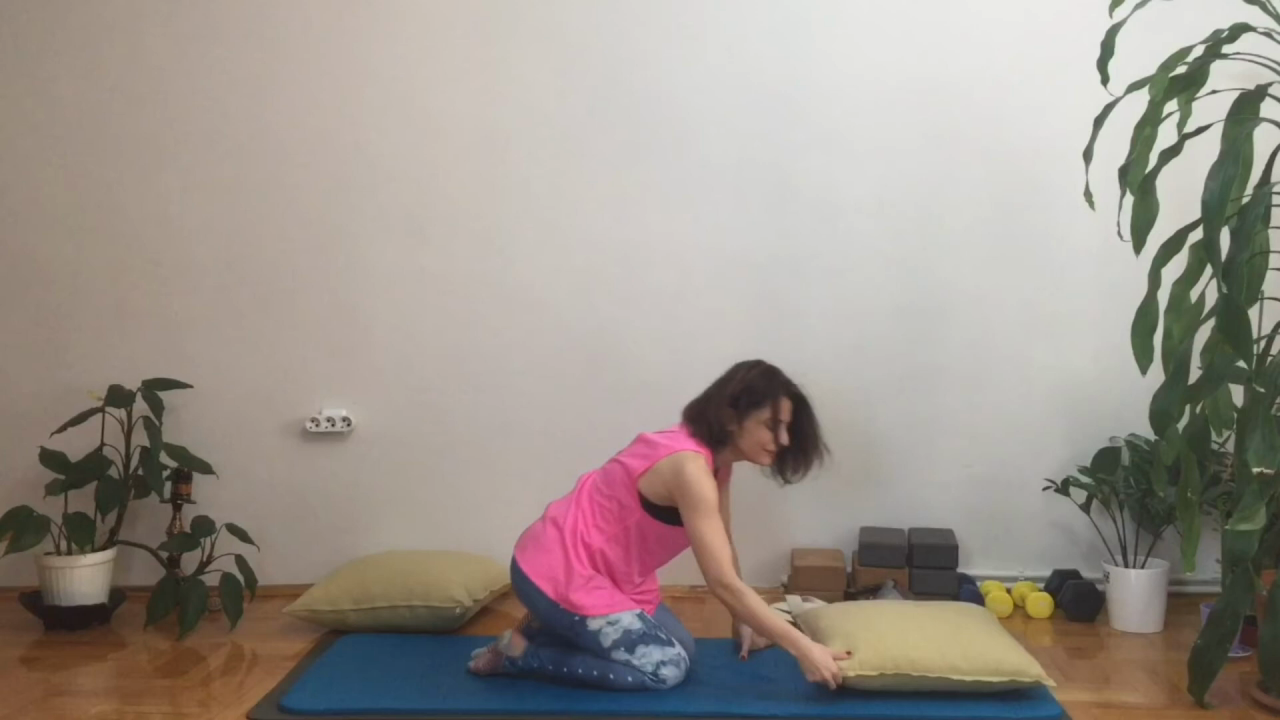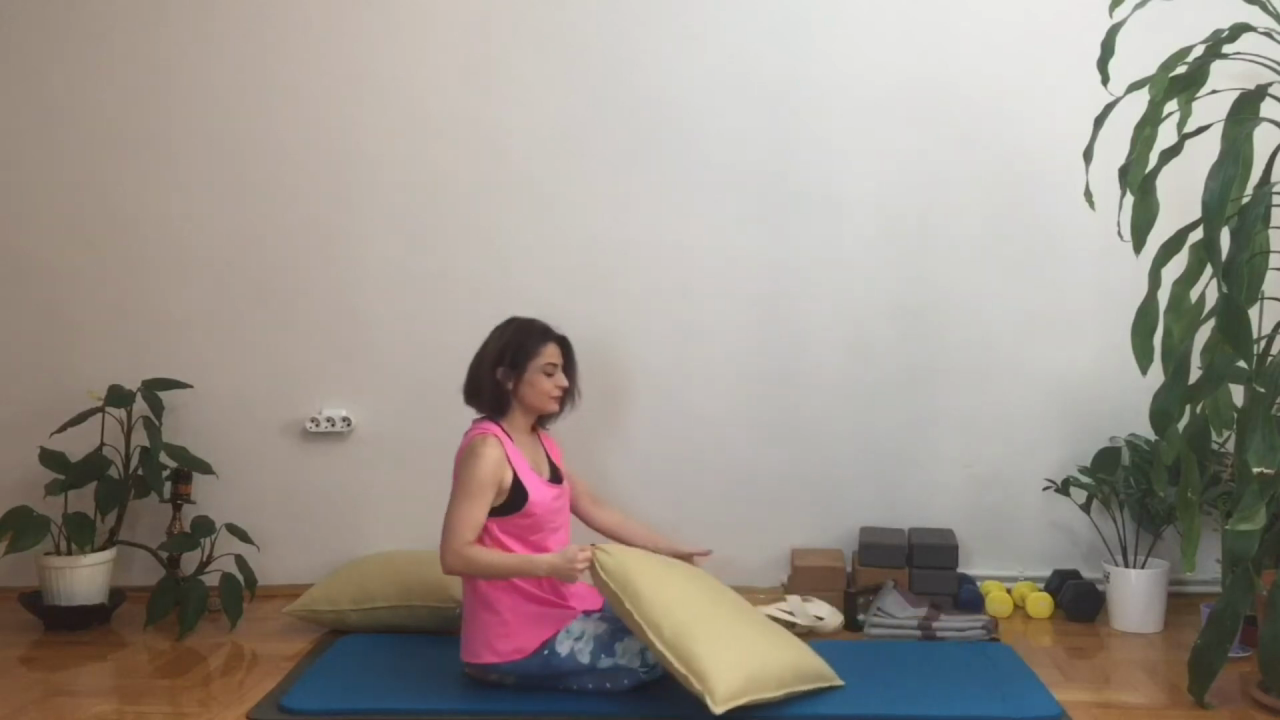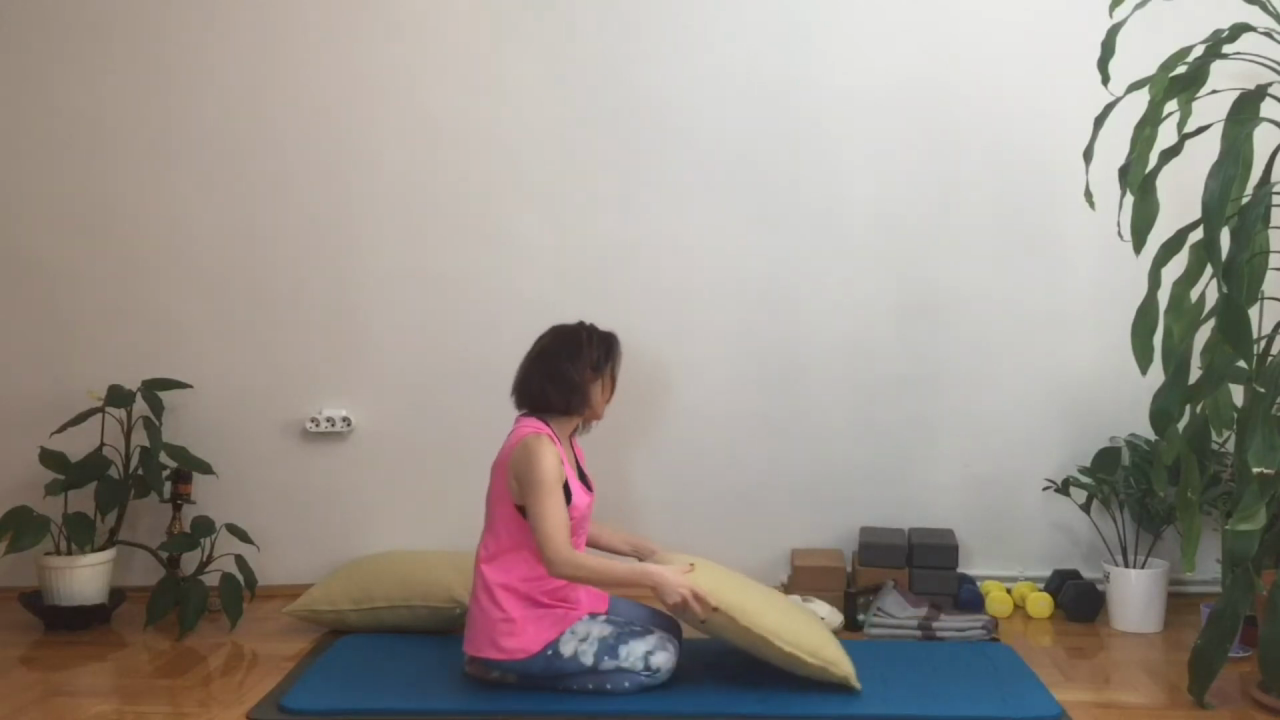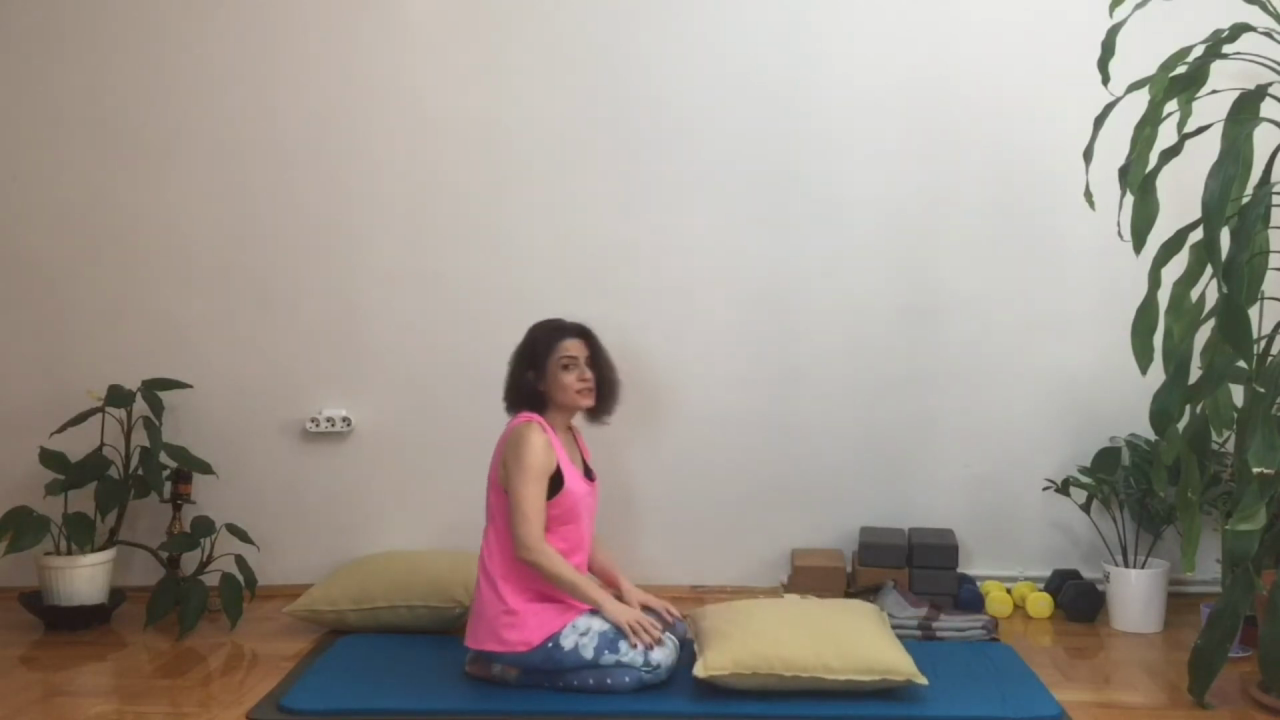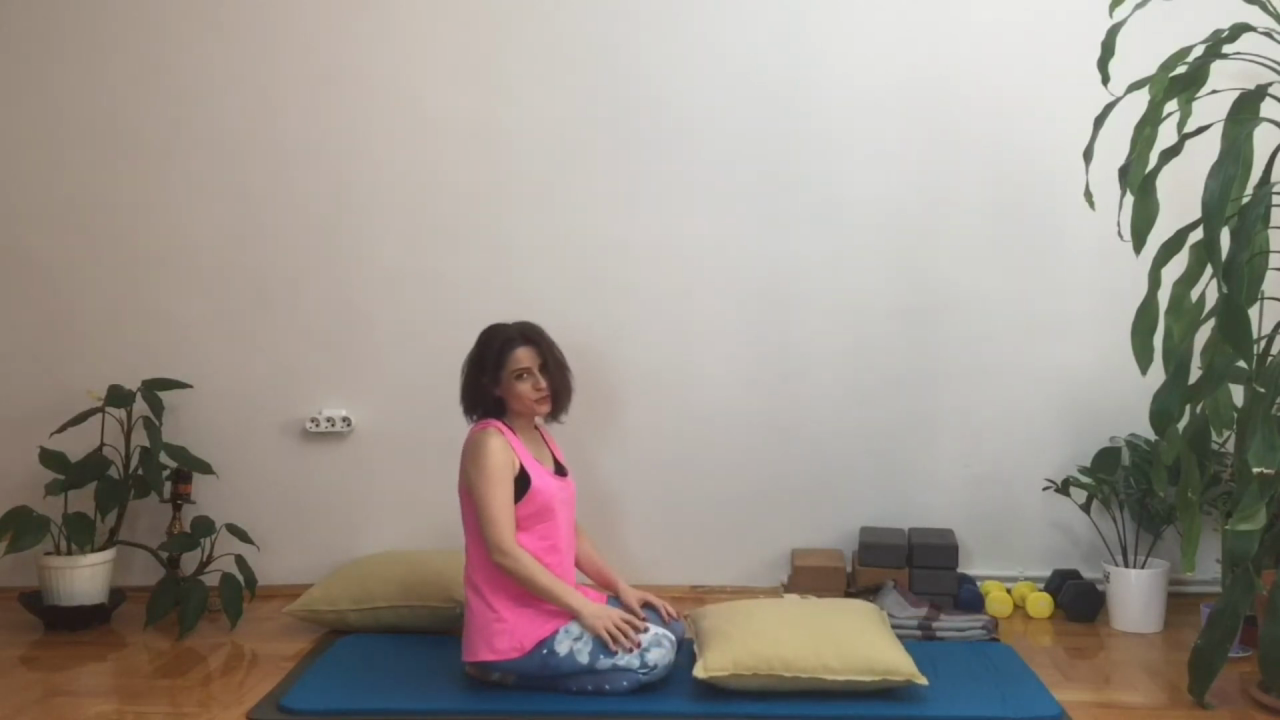
dt=1s
person 1, frame 1
left shoulder: (714, 459)
right shoulder: (690, 467)
left elbow: (722, 550)
right elbow: (723, 583)
left wrist: (743, 621)
right wrist: (804, 649)
left hip: (602, 573)
right hip: (558, 578)
left knee: (679, 647)
right knee: (667, 666)
left ankle: (548, 630)
right ankle: (520, 653)
person 1, frame 2
left shoulder: (541, 441)
right shoulder: (487, 450)
left elbow: (594, 509)
right elbow: (455, 555)
left wrist: (669, 548)
right wrist: (547, 564)
left hip: (554, 604)
right hip: (512, 631)
right knee: (651, 655)
left ankle: (537, 666)
right ankle: (514, 670)
person 1, frame 3
left shoulder: (558, 440)
right shoulder: (536, 447)
right elbow: (559, 559)
left wrist: (645, 550)
right wrist: (653, 576)
left hip: (554, 601)
right hip: (518, 626)
left knee: (664, 630)
right knee: (656, 657)
left ankle: (526, 663)
right ankle: (513, 668)
person 1, frame 4
left shoulder: (570, 437)
right shoulder: (530, 437)
right elbow: (529, 547)
left wrist: (623, 586)
right wrist: (606, 602)
left hip: (557, 600)
right hip: (521, 618)
left knee: (670, 628)
right knee: (657, 656)
left ankle: (530, 658)
right ankle: (513, 666)
person 1, frame 5
left shoulder: (540, 436)
right shoulder: (490, 442)
right elbow: (503, 550)
left wrist: (620, 587)
right wrist: (585, 608)
left hip: (552, 605)
right hip: (512, 628)
left knee: (668, 626)
right knee: (653, 653)
left ankle: (530, 663)
right ankle: (508, 668)
